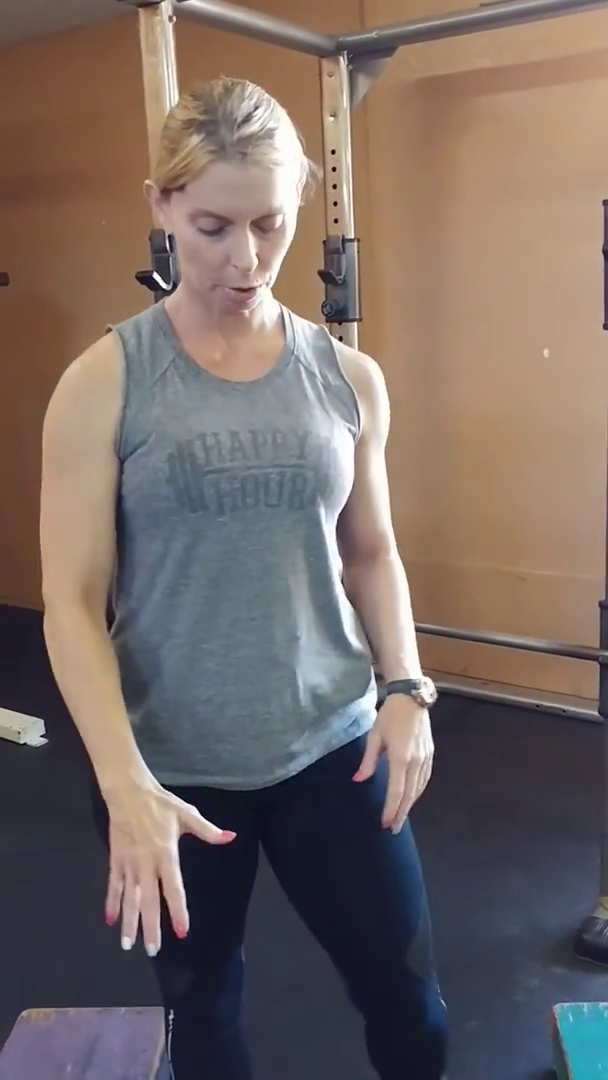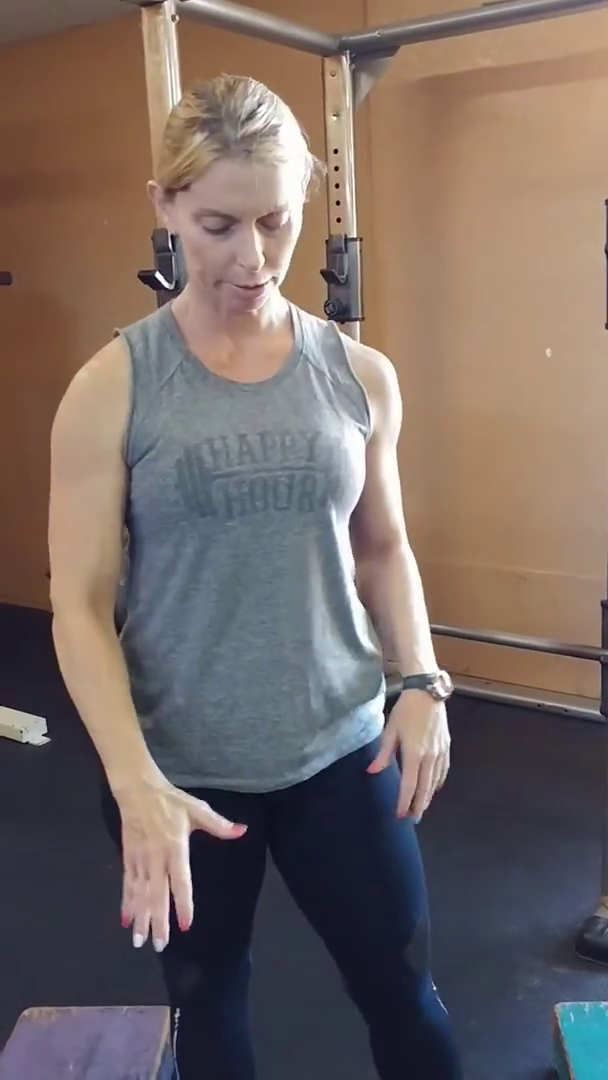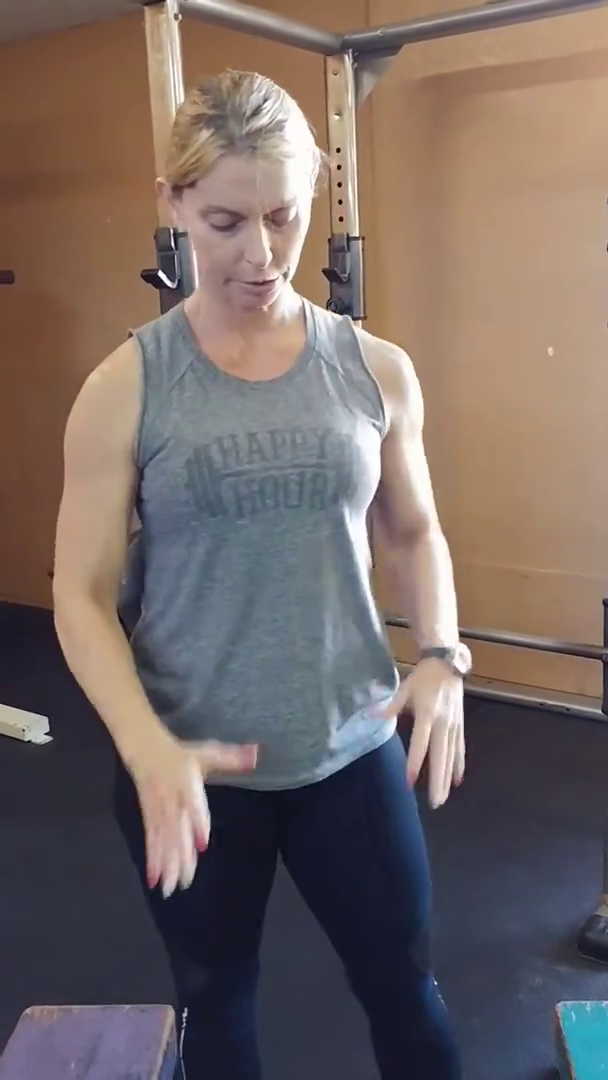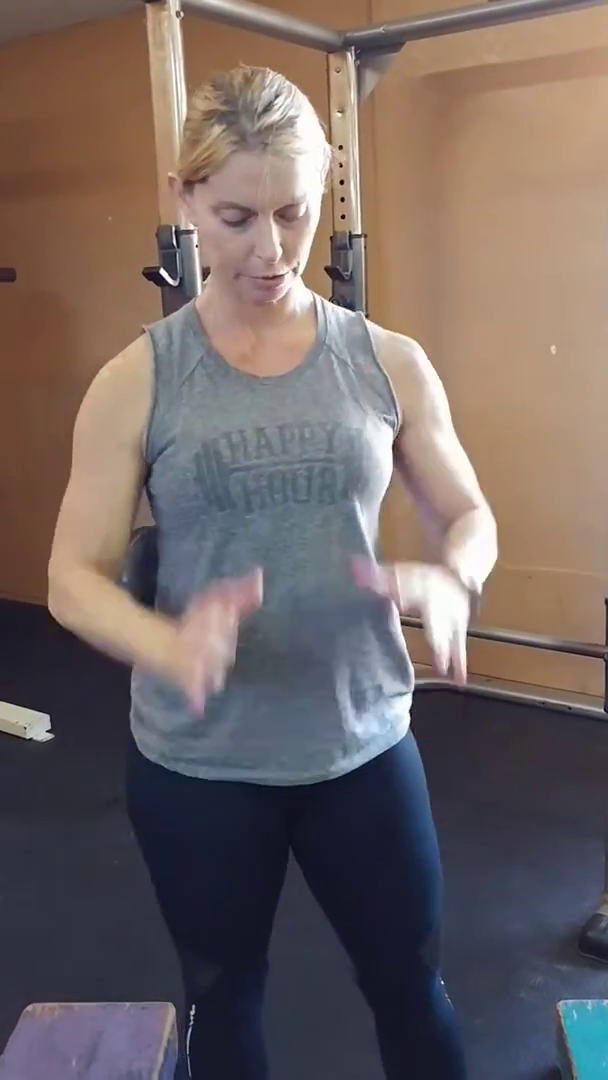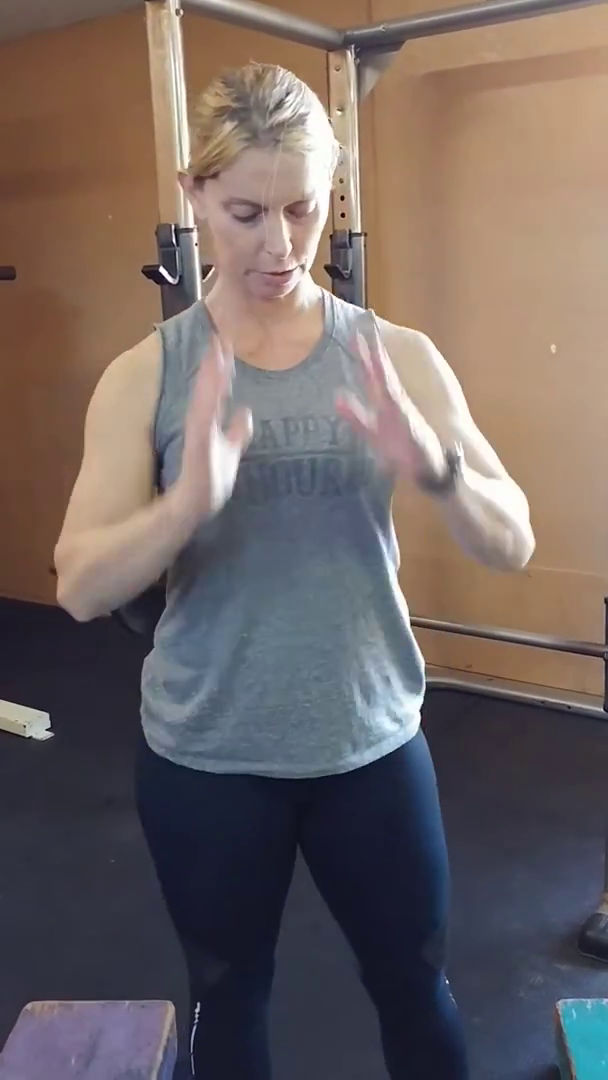
dt=0.1s
person 1, frame 1
left shoulder: (350, 378)
right shoulder: (104, 382)
right elbow: (70, 601)
left wrist: (406, 689)
right wrist: (126, 784)
left hip: (331, 748)
right hip: (172, 768)
left knee: (408, 997)
person 1, frame 2
left shoulder: (359, 374)
right shoulder: (111, 388)
right elbow: (79, 604)
left wrist: (419, 682)
right wrist: (139, 785)
left hip: (338, 750)
right hip: (181, 773)
left knee: (404, 996)
person 1, frame 3
left shoulder: (376, 368)
right shoulder: (125, 387)
left elbow: (414, 533)
right elbow: (80, 596)
left wrist: (440, 655)
right wrist: (151, 752)
left hip: (353, 752)
right hip: (190, 765)
left knee: (407, 996)
person 1, frame 4
left shoulder: (386, 364)
right shoulder: (137, 380)
left elbow: (471, 521)
right elbow: (74, 577)
left wrist: (448, 577)
right wrist: (164, 645)
left hip: (363, 747)
right hip: (198, 763)
left knee: (413, 994)
person 1, frame 5
left shoulder: (397, 357)
right shoulder: (146, 377)
left elbow: (516, 539)
right elbow: (79, 585)
left wrist: (431, 459)
right wrist: (189, 498)
left hip: (372, 746)
right hip: (205, 759)
left knee: (416, 993)
